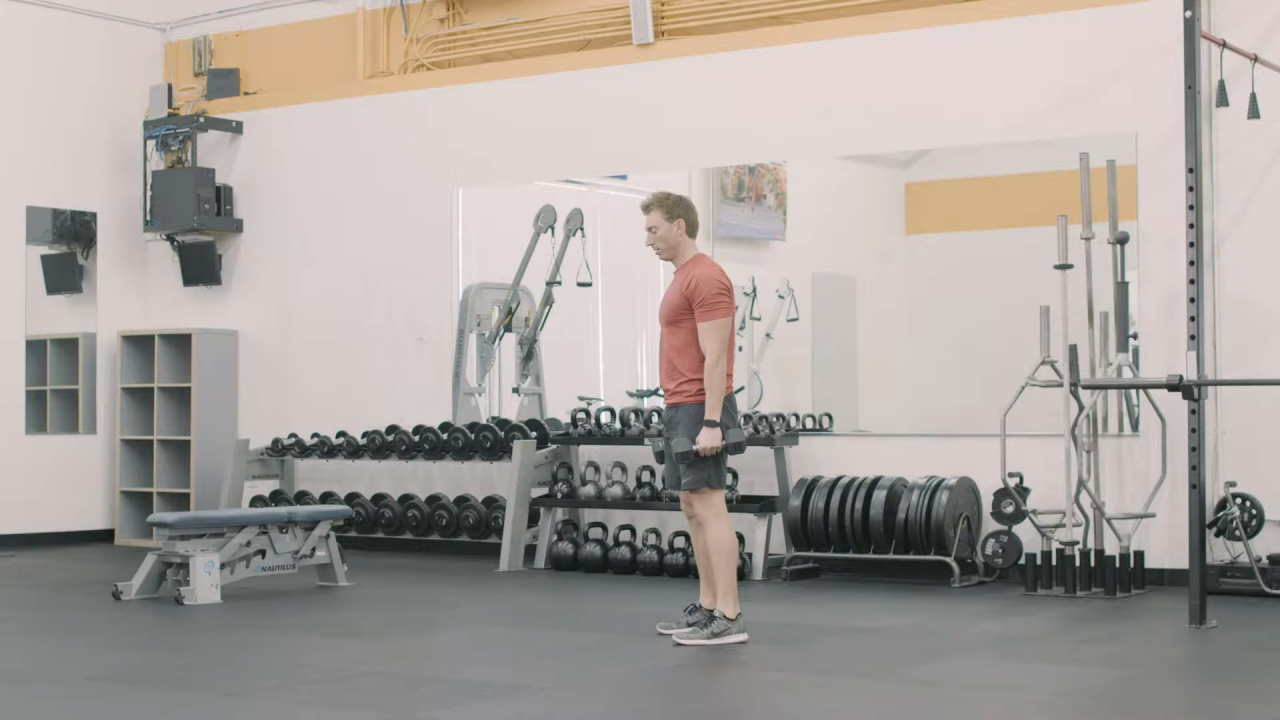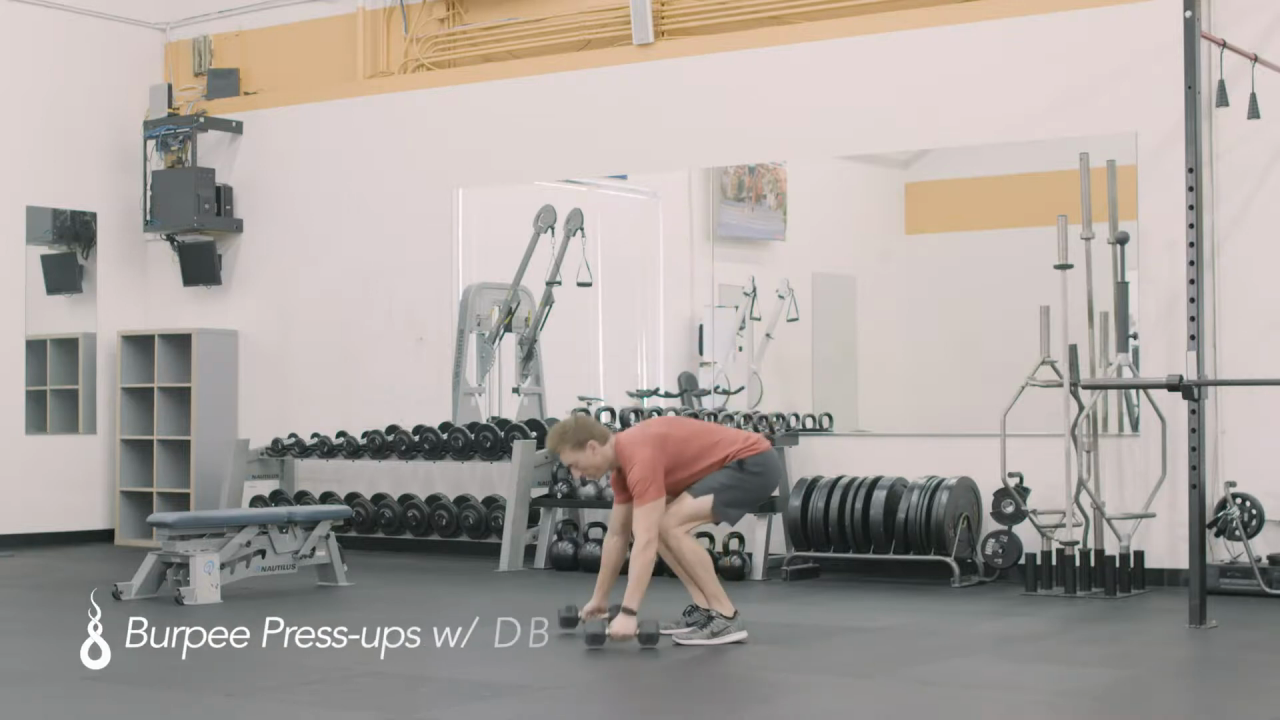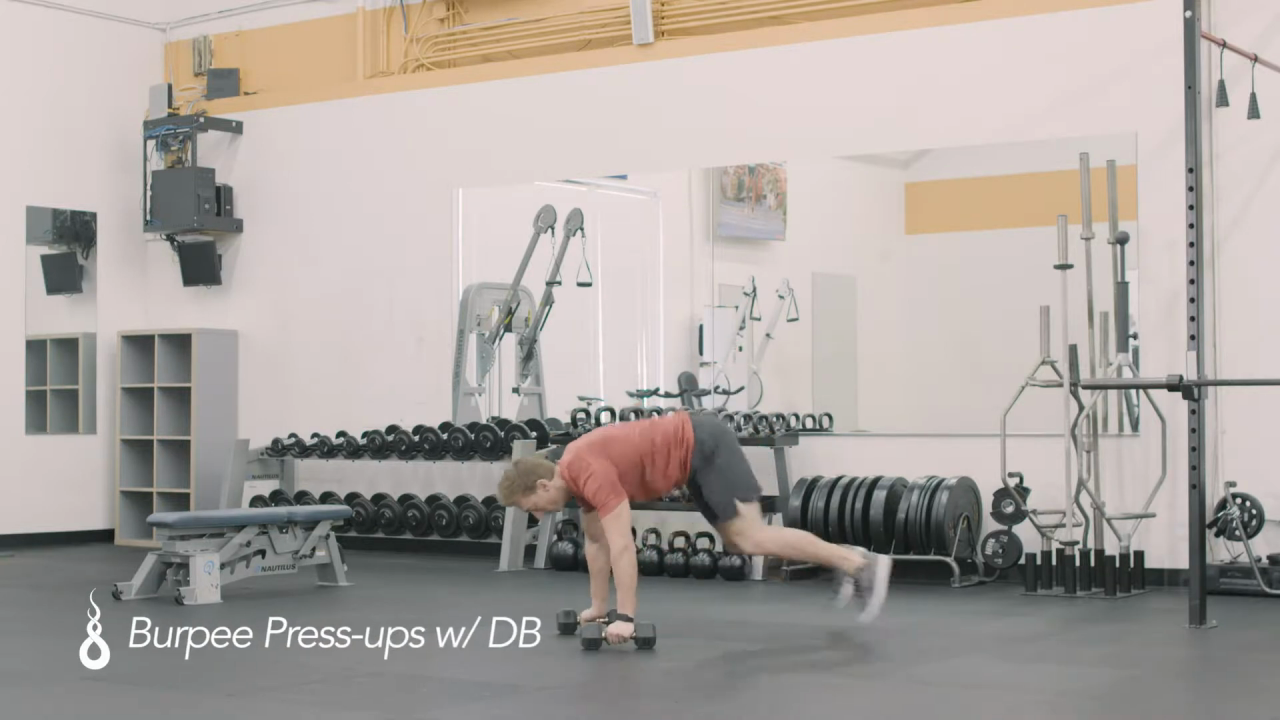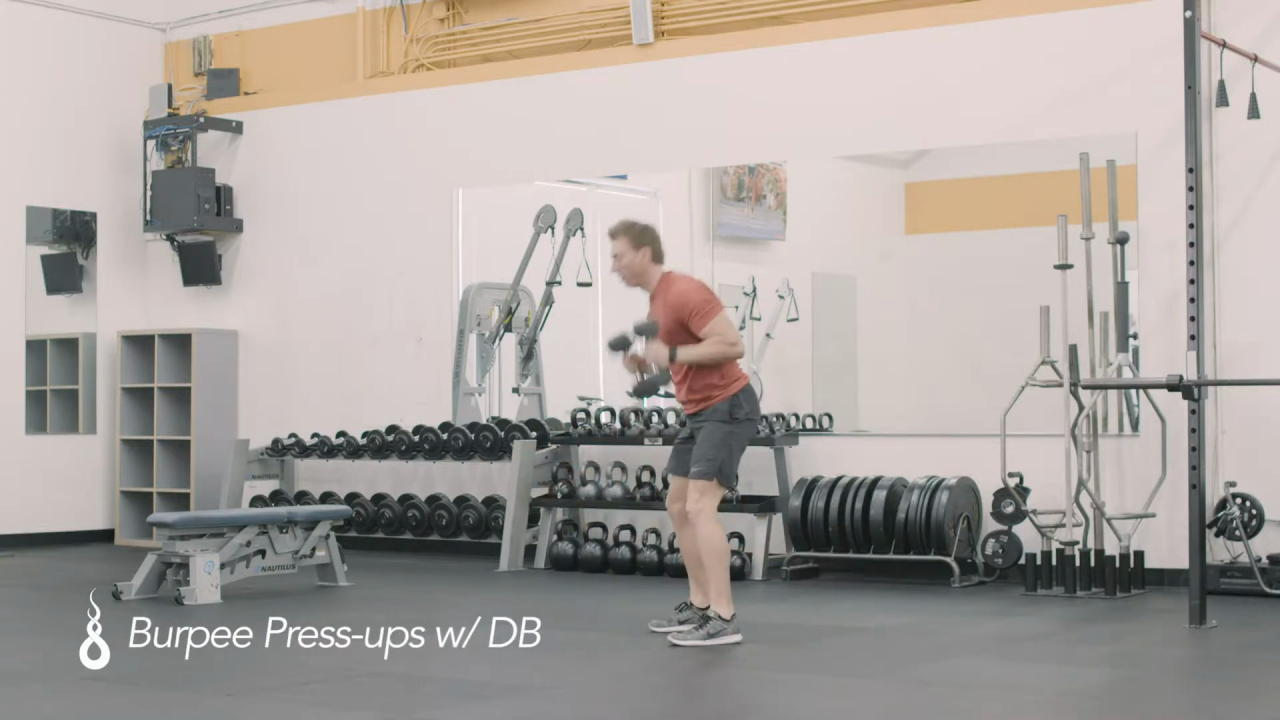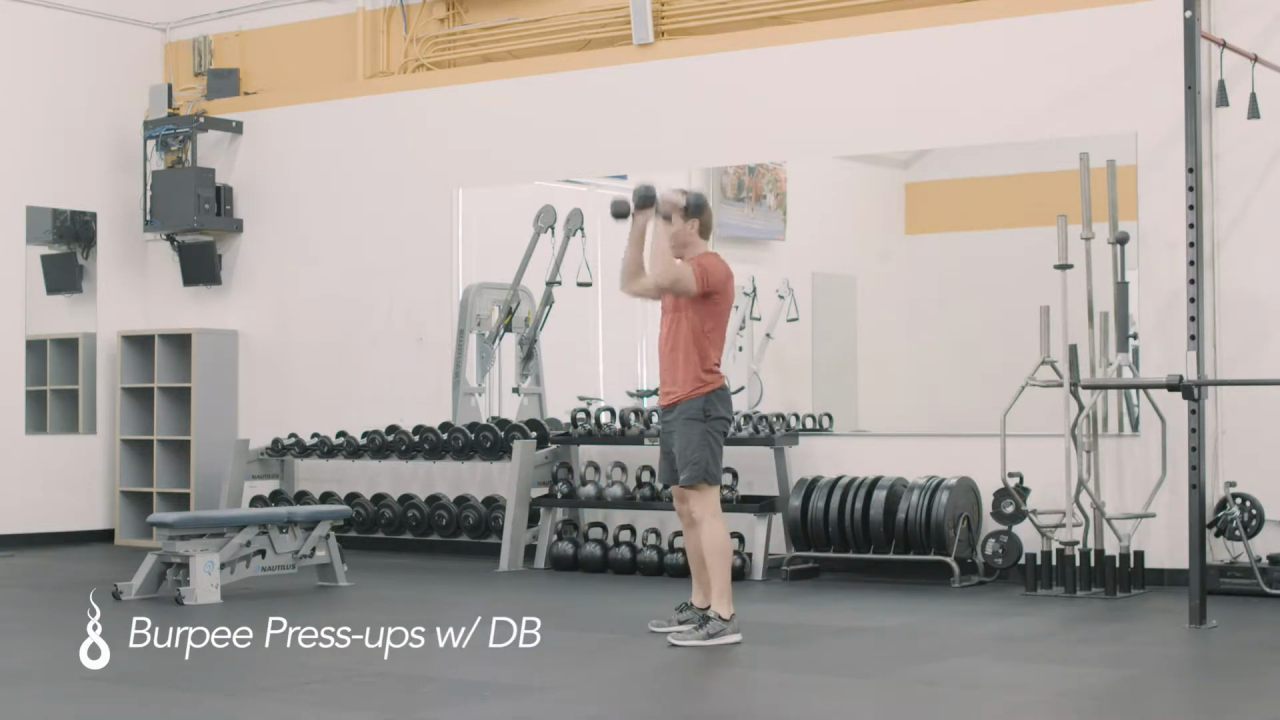
dt=1s
person 1, frame 1
left shoulder: (705, 278)
right shoulder: (683, 279)
left elbow: (715, 358)
left wrist: (711, 423)
left hip: (701, 411)
right hip: (682, 410)
left knee: (709, 509)
right knee: (693, 510)
left ankle: (729, 618)
right ankle: (708, 607)
person 1, frame 2
left shoulder: (639, 458)
right shoulder: (623, 462)
left elbow: (645, 542)
right elbow: (617, 535)
left wrist: (628, 612)
right wrist: (599, 597)
left hip: (753, 464)
right hip: (741, 464)
left knee: (669, 525)
right knee: (659, 525)
left ankle: (725, 617)
right ankle: (704, 608)
person 1, frame 3
left shoulder: (590, 474)
right shoulder: (578, 472)
left elbow: (622, 545)
right elbow: (595, 542)
left wrist: (625, 617)
right wrist: (598, 605)
left hip: (703, 443)
right hip: (693, 450)
left knee: (751, 537)
right knee: (739, 539)
left ankle: (860, 565)
right ankle: (844, 559)
person 1, frame 4
left shoulder: (682, 291)
right shoulder: (658, 301)
left elbow: (733, 344)
left wrist: (669, 353)
right wrist: (651, 361)
left hip: (728, 408)
right hip: (702, 413)
left knee: (697, 508)
right knee: (678, 506)
left ankle: (723, 619)
right ankle: (699, 606)
person 1, frame 5
left shoulder: (711, 268)
right shoulder: (684, 278)
left elbow: (658, 275)
right elbow: (630, 284)
left wrist: (666, 215)
right wrist: (640, 219)
left hip: (698, 409)
right hip: (675, 408)
left knee: (704, 508)
right knee: (686, 508)
left ankle: (724, 618)
right ankle: (700, 607)
